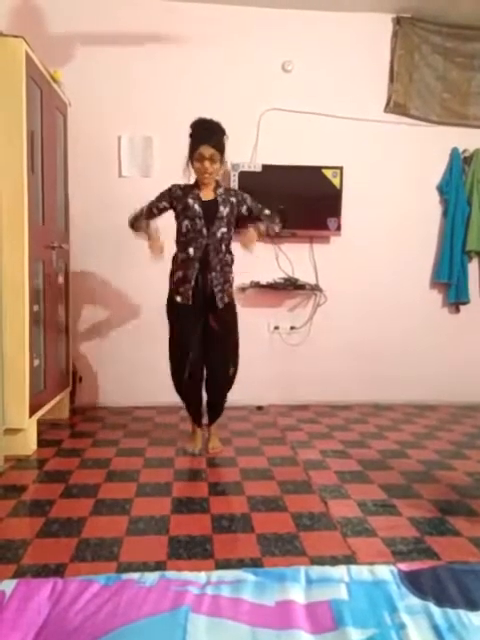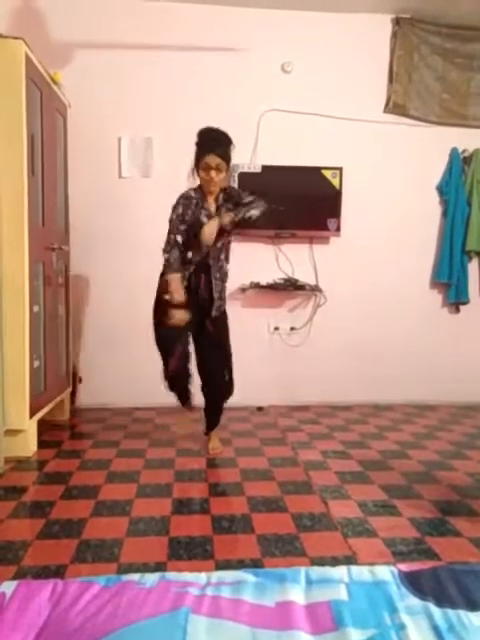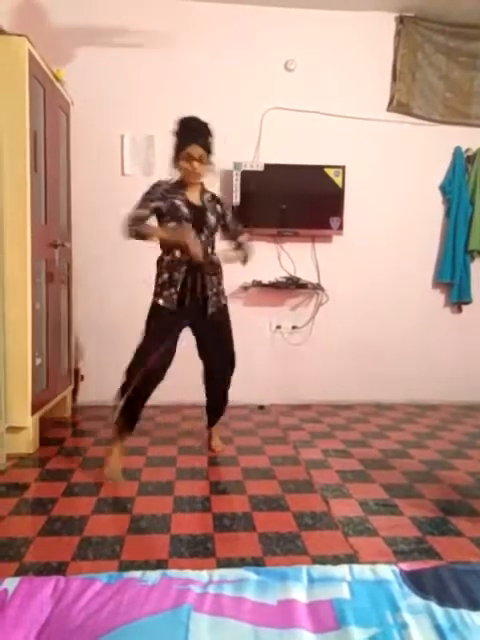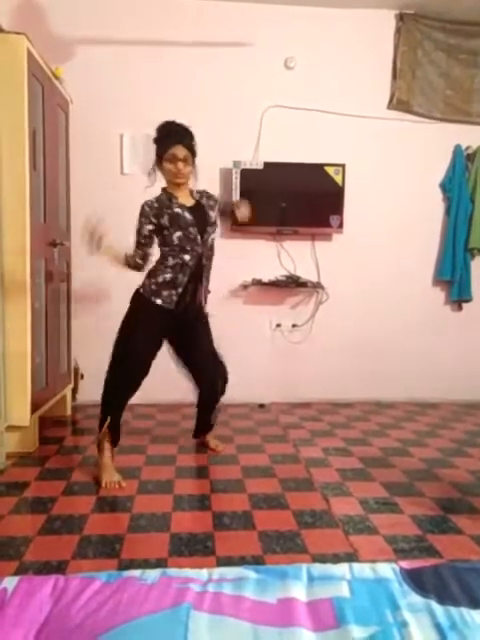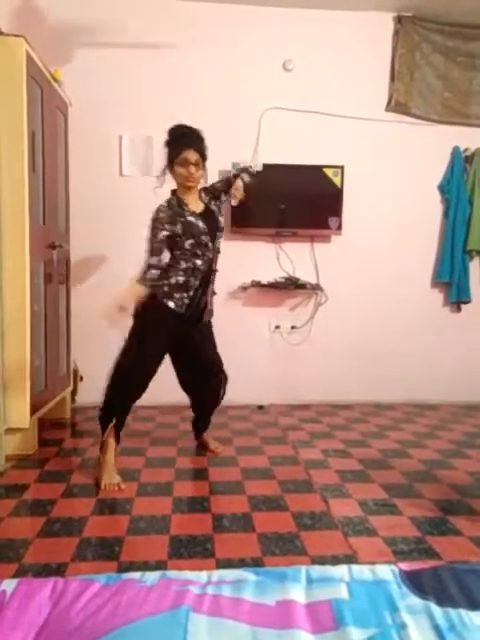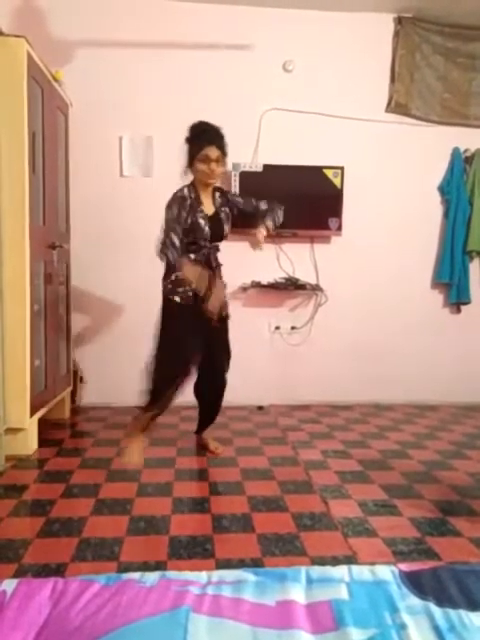
dt=0.2s
person 1, frame 1
left shoulder: (234, 198)
right shoulder: (178, 194)
left elbow: (273, 222)
right elbow: (137, 219)
left wrist: (255, 227)
right wrist: (149, 231)
left hip: (219, 291)
right hip: (184, 290)
left knee: (222, 364)
right knee: (187, 364)
left ankle: (212, 427)
right ankle: (196, 425)
person 1, frame 2
left shoulder: (232, 196)
right shoulder: (187, 201)
left elbow: (257, 206)
right elbow: (172, 252)
left wrist: (219, 221)
right wrist: (176, 302)
left hip: (211, 296)
right hip: (177, 292)
left knee: (218, 371)
right knee: (175, 364)
left ankle: (212, 431)
right ankle: (186, 406)
person 1, frame 3
left shoulder: (215, 203)
right shoulder: (163, 192)
left elbow: (238, 238)
right elbow: (135, 225)
left wrist: (239, 249)
right wrist: (174, 236)
left hip: (210, 297)
right hip: (171, 296)
left knee: (220, 368)
right knee: (148, 367)
left ankle: (212, 429)
right ankle: (119, 439)
person 1, frame 4
left shoulder: (204, 199)
right shoulder: (155, 208)
right elbow: (139, 260)
left wrist: (238, 209)
right wrist: (106, 250)
left hip: (192, 305)
right hip: (156, 300)
left knee: (213, 375)
right knee: (127, 373)
left ankle: (203, 432)
right ankle: (105, 455)
person 1, frame 5
left shoulder: (210, 196)
right shoulder: (167, 212)
left elbow: (238, 176)
right elbow: (154, 266)
left wrist: (237, 182)
right wrist: (132, 297)
left hip: (197, 305)
right hip: (167, 302)
left knee: (211, 377)
right knee: (131, 376)
left ankle: (201, 432)
right ankle: (107, 459)
person 1, frame 6
left shoulder: (227, 200)
right shoulder: (182, 201)
left elbow: (272, 210)
right elbow: (169, 251)
left wrist: (262, 229)
right wrist: (205, 284)
left hip: (212, 292)
right hip: (181, 295)
left knee: (216, 369)
right knee: (175, 367)
left ankle: (202, 433)
right ankle: (138, 432)
